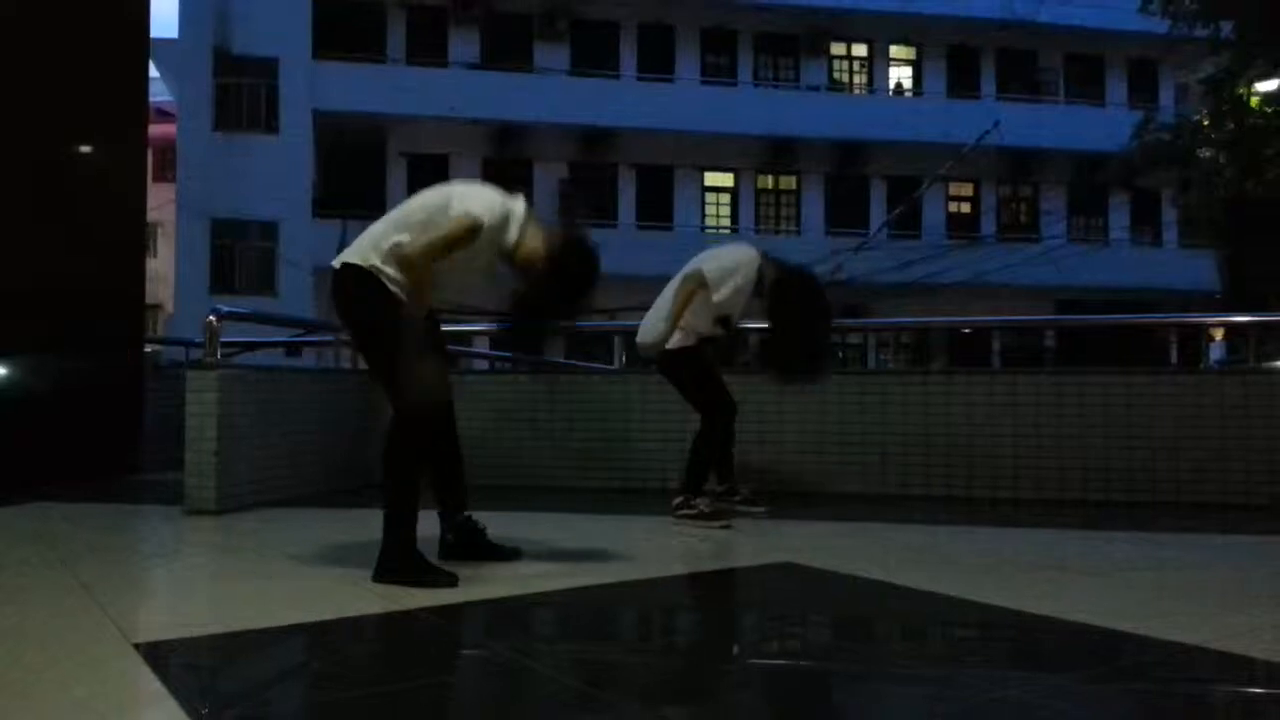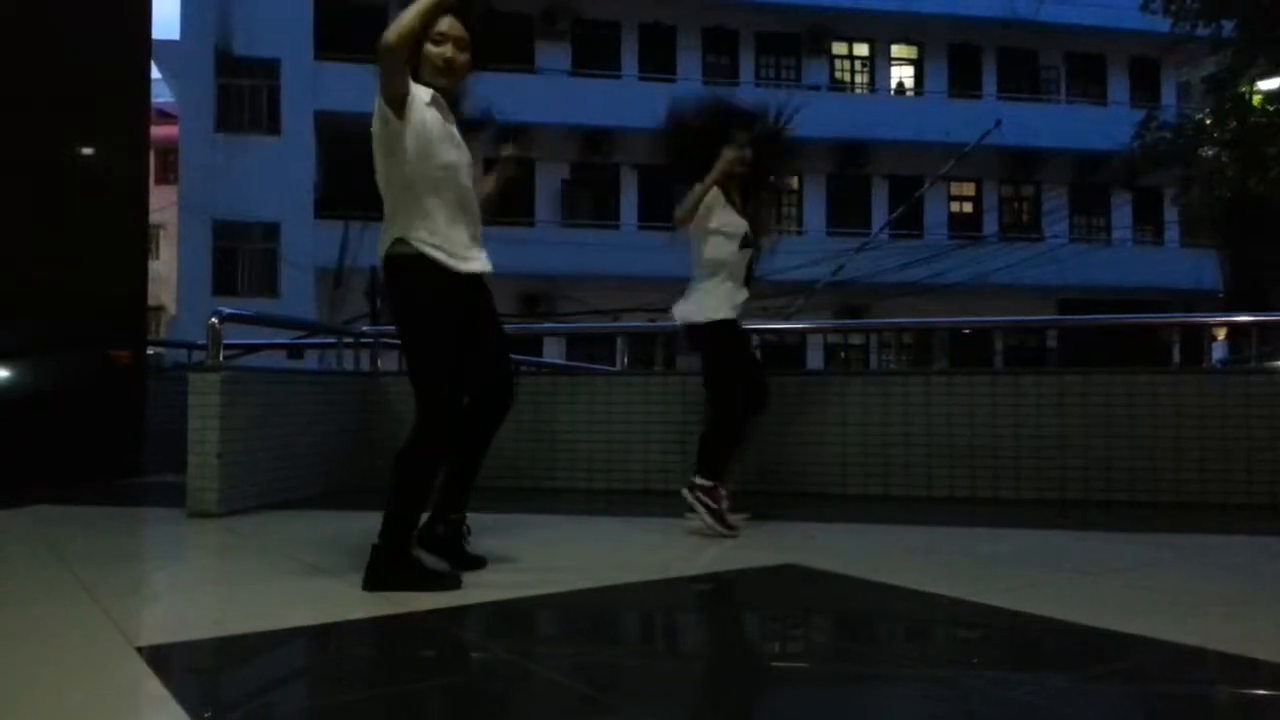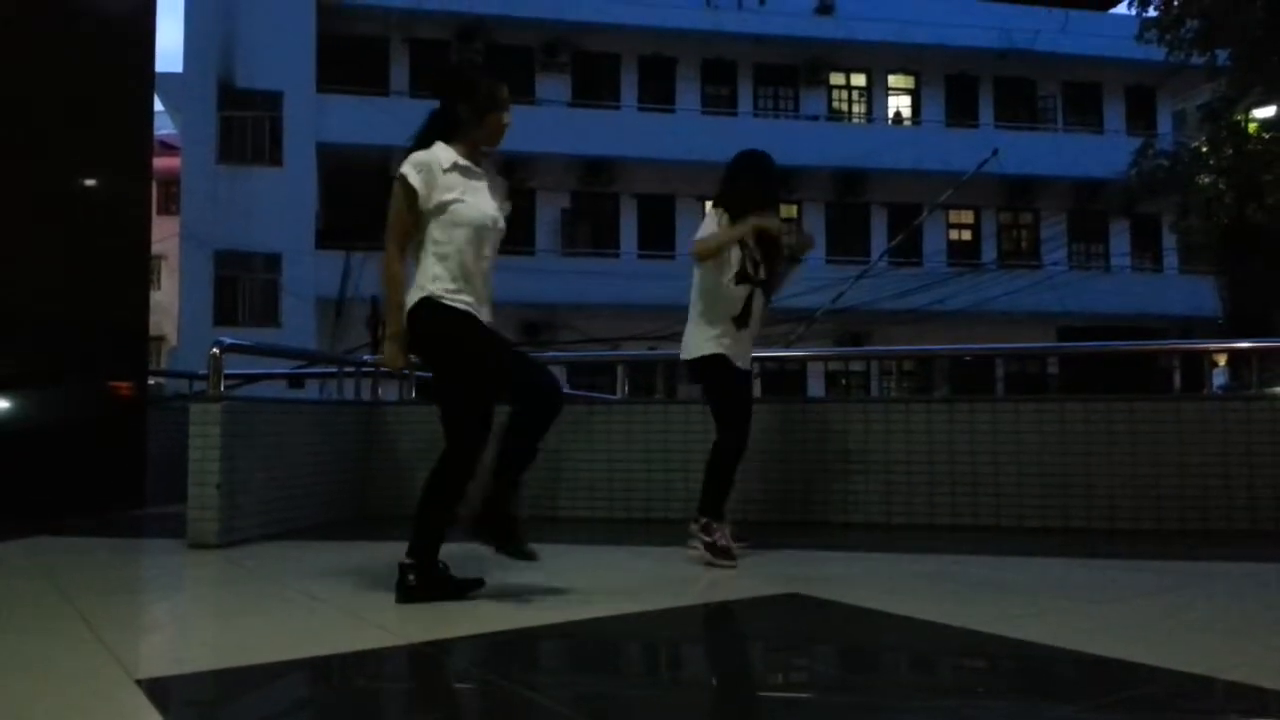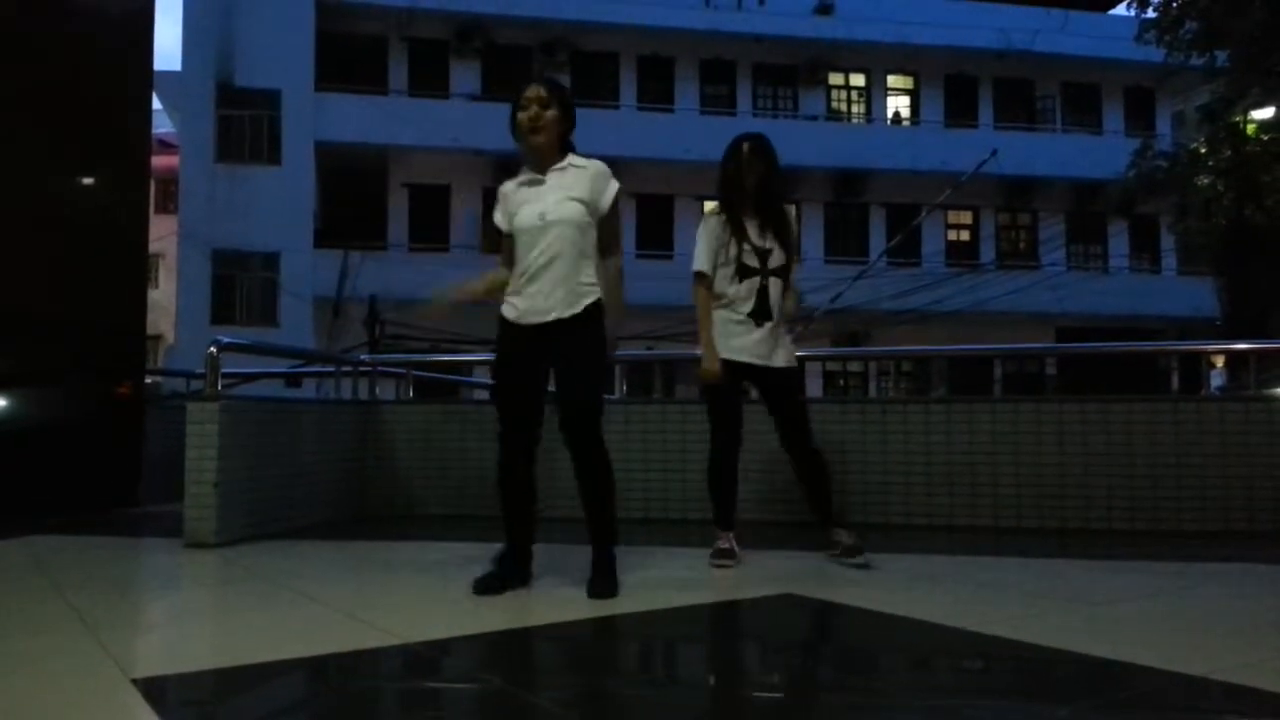
dt=0.7s
person 1, frame 1
left shoulder: (503, 248)
right shoulder: (488, 212)
right elbow: (416, 261)
right wrist: (417, 355)
left hip: (403, 288)
right hip: (366, 280)
left knee: (438, 411)
right knee: (416, 410)
left ankle: (458, 530)
right ankle: (397, 554)
person 1, frame 2
left shoulder: (446, 120)
right shoulder: (402, 101)
left wrist: (498, 176)
left hip: (465, 277)
right hip: (420, 274)
left knee: (494, 393)
right knee: (440, 415)
left ankle: (445, 523)
right ankle: (390, 557)
person 1, frame 3
left shoulder: (491, 182)
right shoulder: (425, 166)
right elbow: (394, 251)
right wrist: (395, 331)
left hip: (471, 321)
right hip: (439, 316)
left knee: (465, 444)
right knee: (542, 391)
left ankle: (420, 567)
right ankle: (497, 512)
person 1, frame 4
left shoulder: (593, 174)
right shoulder: (510, 193)
left elbow: (609, 254)
right elbow: (512, 272)
left wrist: (609, 313)
right wrist: (464, 294)
left hip: (577, 323)
right hip: (519, 325)
left knee: (582, 438)
right knee: (516, 441)
left ankle: (603, 558)
right ankle: (516, 556)
person 2, frame 1
left shoulder: (762, 276)
right shoulder: (744, 262)
right elbow: (691, 284)
right wrist: (666, 332)
left hip: (687, 337)
right hip: (670, 338)
left knee: (724, 408)
right knee: (718, 413)
left ankle: (725, 489)
right ankle: (687, 499)
person 2, frame 2
left shoulder: (743, 199)
right shoulder: (711, 195)
left elbow: (754, 242)
right elbow: (681, 217)
left wrist: (760, 197)
right wrist: (718, 169)
left hip: (720, 316)
right hip: (710, 314)
left knee: (727, 404)
right knee: (750, 395)
left ankle: (708, 487)
right ankle: (707, 483)
person 2, frame 3
left shoulder: (760, 237)
right shoulder: (720, 220)
left elbow: (766, 291)
right elbow: (701, 252)
left wrist: (791, 257)
right wrist: (751, 224)
left hip: (737, 351)
right hip: (709, 346)
left knee: (734, 434)
right knee: (733, 431)
left ankle: (709, 521)
right ankle: (708, 521)
person 2, frame 4
left shoulder: (782, 221)
right shoulder: (716, 221)
right elbow: (702, 287)
left wrist: (787, 303)
right wrist: (708, 349)
left hip: (774, 353)
right hip: (727, 351)
left knee: (800, 441)
right knee: (725, 443)
left ankle: (836, 531)
right ankle: (725, 534)
